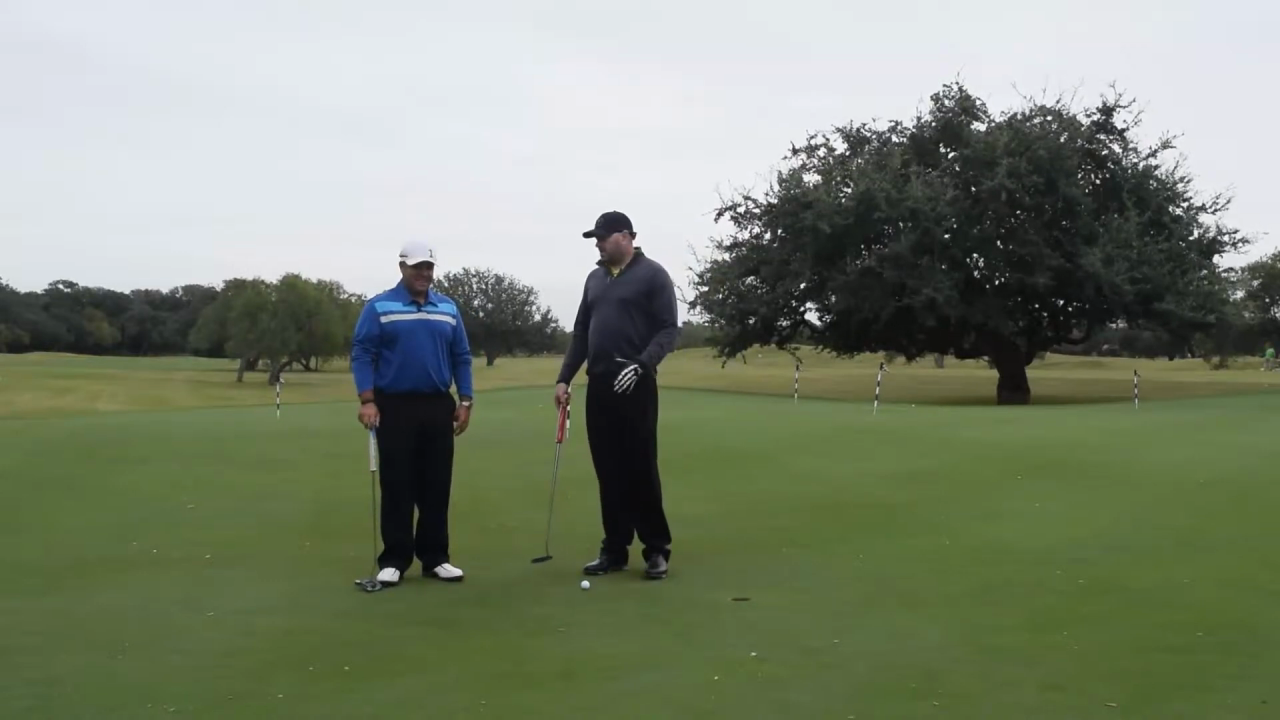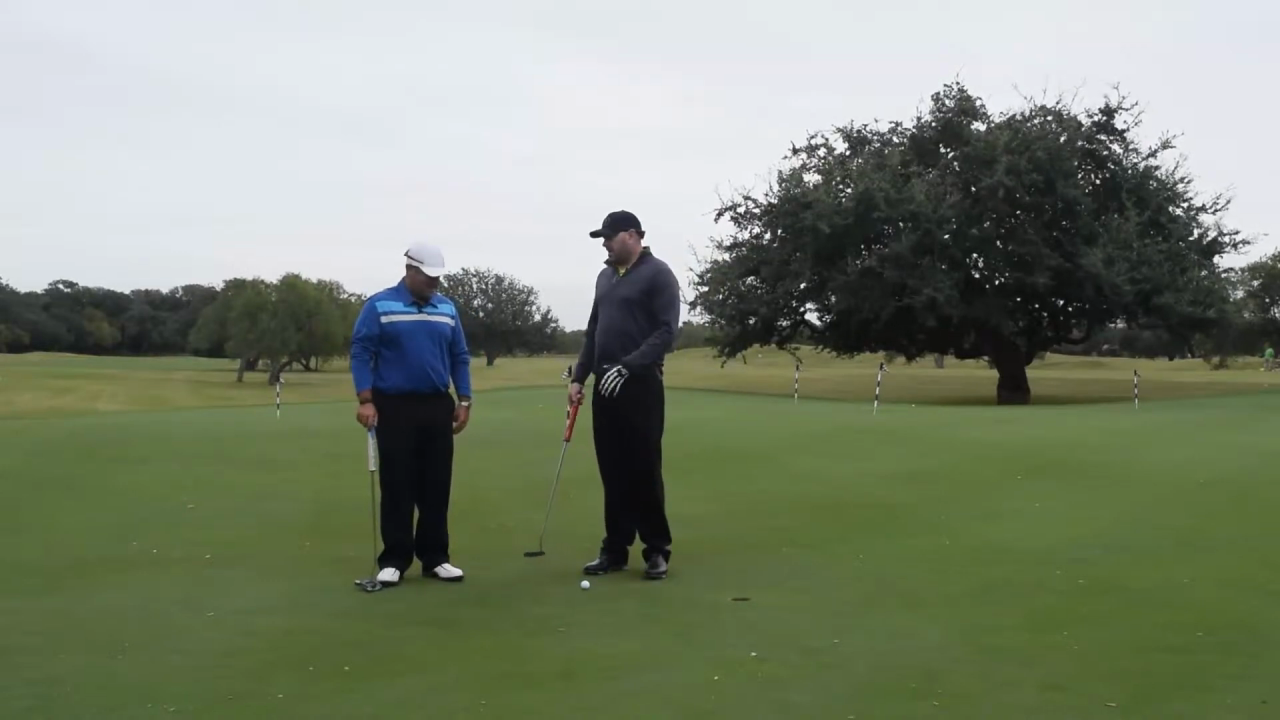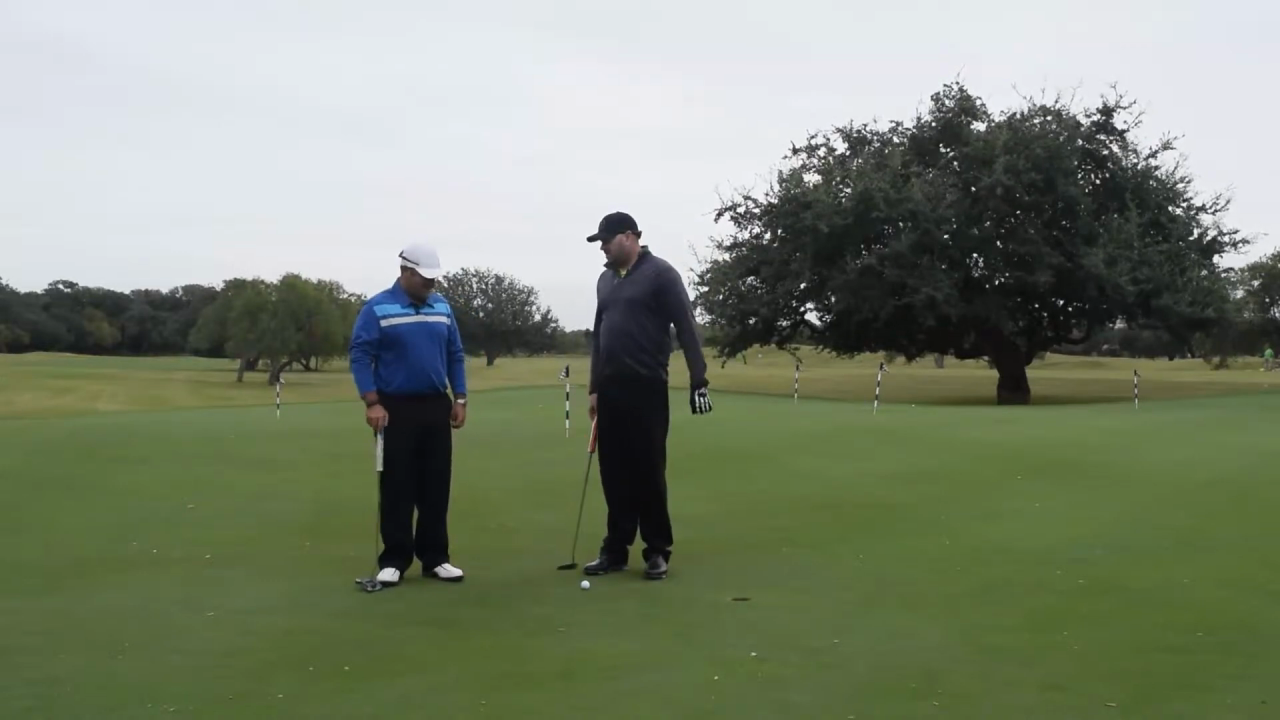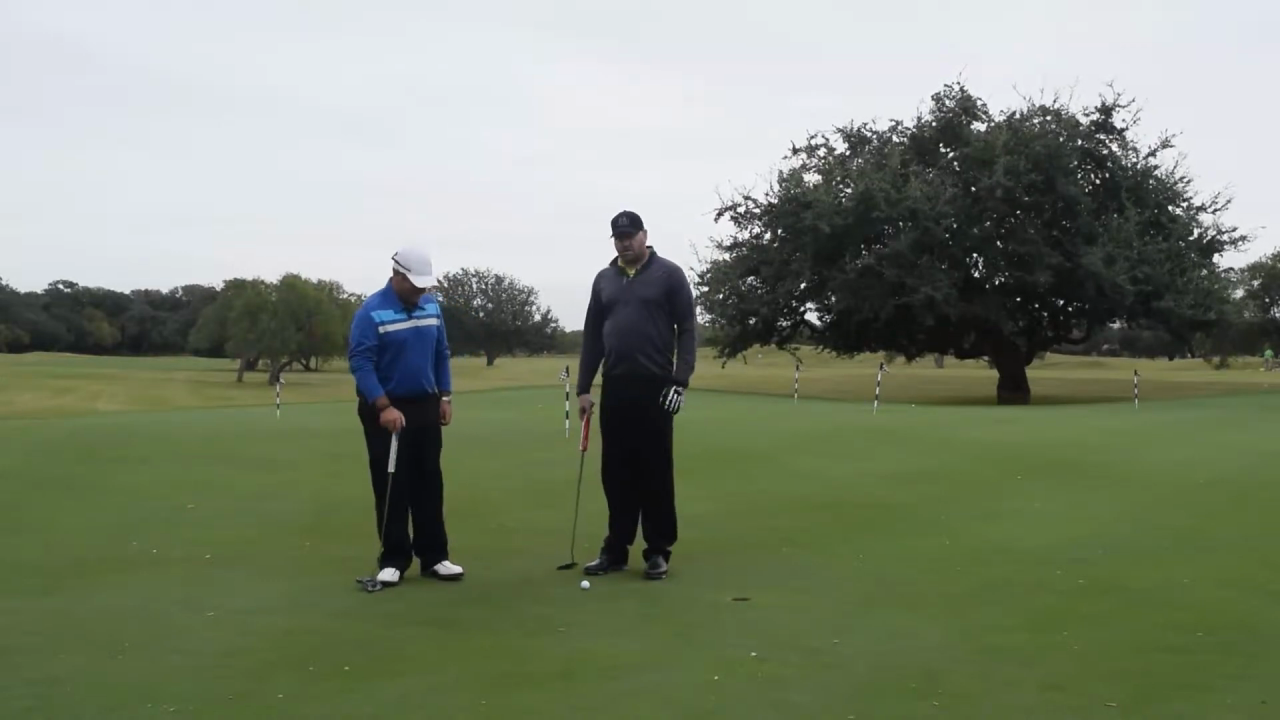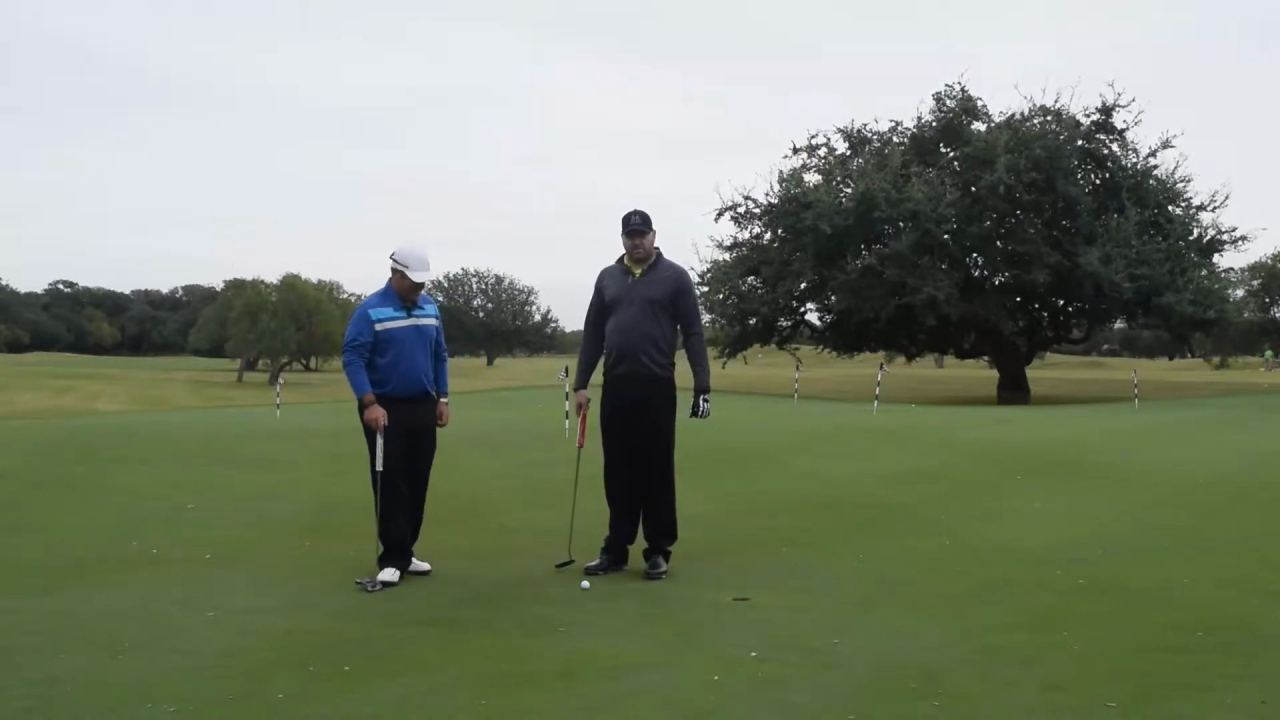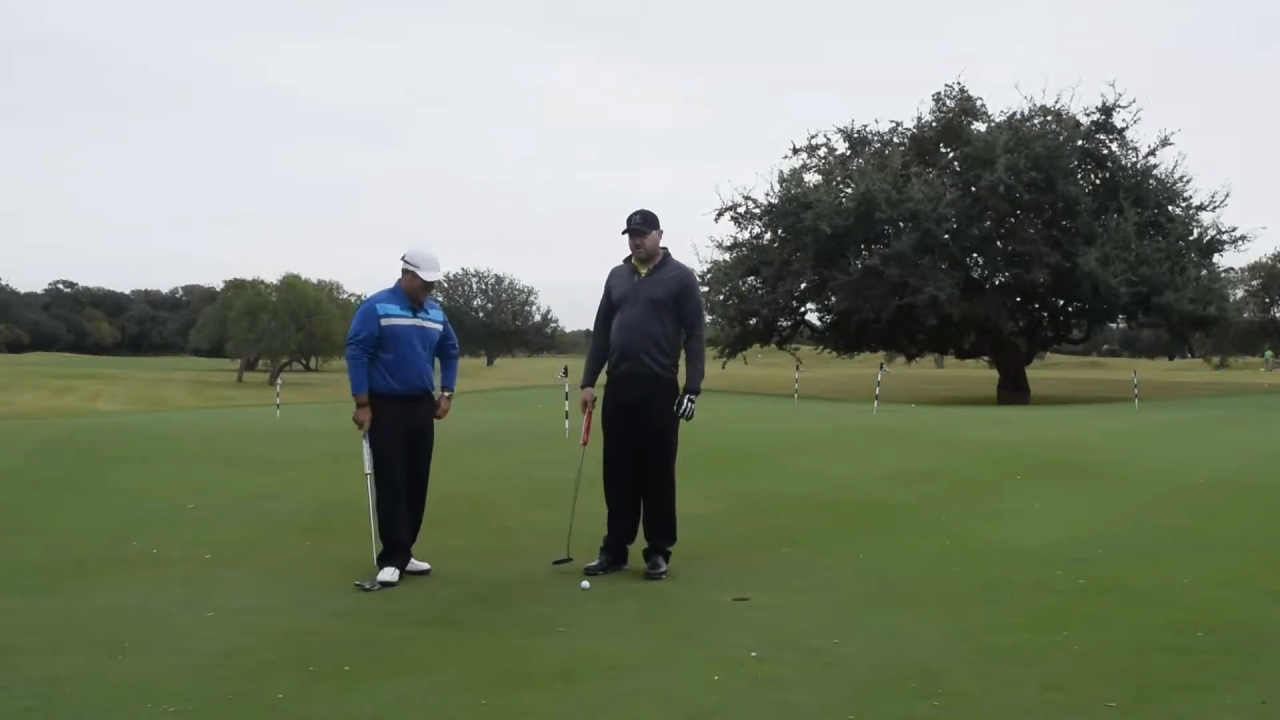
dt=0.4s
person 1, frame 1
left shoulder: (652, 275)
right shoulder: (595, 278)
left elbow: (668, 329)
right elbow: (581, 332)
left wrist: (642, 365)
right wrist: (564, 377)
left hip: (636, 387)
right hip: (599, 386)
left knee: (641, 469)
right knee: (608, 471)
left ankle: (657, 548)
right ankle: (615, 548)
person 1, frame 2
left shoulder: (658, 274)
right shoulder: (605, 276)
left elbow: (665, 333)
left wrist: (627, 367)
right wrist: (578, 376)
left hip: (641, 386)
right hip: (605, 388)
left knee: (644, 469)
right knee: (613, 471)
left ankle: (657, 549)
right ankle: (615, 548)
person 1, frame 3
left shoulder: (660, 273)
right shoulder: (606, 278)
left elbow: (686, 328)
left wrist: (698, 381)
right wrist: (594, 387)
left hip: (647, 387)
right hip: (611, 388)
left knee: (648, 470)
right knee: (614, 472)
left ankle: (657, 550)
right ankle: (616, 548)
person 1, frame 4
left shoulder: (668, 274)
right shoulder: (604, 279)
left elbow: (687, 329)
right elbow: (592, 336)
left wrist: (680, 380)
right wrist: (584, 387)
left hip: (654, 387)
right hip: (614, 387)
left knee: (655, 470)
right knee: (616, 471)
left ankle: (658, 550)
right ankle: (616, 548)
person 1, frame 5
left shoulder: (674, 277)
right shoulder: (607, 277)
left elbow: (693, 333)
right elbow: (593, 333)
left wrist: (702, 386)
right wrist: (581, 383)
left hip: (656, 386)
right hip: (615, 386)
left knee: (656, 470)
right knee: (618, 471)
left ankle: (658, 550)
right ankle: (616, 548)
person 1, frame 6
left shoulder: (680, 277)
right shoulder: (617, 276)
left elbow: (695, 335)
right elbow: (602, 331)
left wrist: (692, 388)
right wrist: (588, 381)
left hip: (659, 387)
right hip: (618, 386)
left knee: (657, 471)
right knee: (617, 470)
left ankle: (658, 551)
right ankle: (615, 549)
person 2, frame 1
left shoulder: (448, 308)
right shoulder: (378, 307)
left elbow: (462, 357)
right elbow: (362, 355)
left wrist: (465, 401)
right wrist: (367, 400)
left hip: (437, 406)
right hip: (394, 407)
left knee: (436, 486)
right knee: (397, 486)
left ankle: (435, 557)
right ankle: (394, 560)
person 2, frame 2
left shoulder: (447, 309)
right shoulder: (379, 305)
left elbow: (459, 357)
right elbow: (360, 353)
left wrist: (464, 400)
right wrist: (365, 400)
left hip: (437, 406)
right hip: (394, 407)
left knee: (436, 486)
right knee: (397, 486)
left ankle: (435, 557)
right ankle: (394, 560)
person 2, frame 3
left shoulder: (442, 307)
right shoulder: (378, 308)
left elbow: (455, 355)
right elbow: (360, 357)
left wrist: (460, 398)
right wrist: (372, 403)
left hip: (435, 406)
right hip: (394, 408)
left knee: (436, 486)
right knee: (397, 487)
left ankle: (435, 557)
right ankle: (394, 560)
person 2, frame 4
left shoulder: (431, 306)
right shoulder: (371, 312)
left elbow: (441, 353)
right elbow: (360, 363)
left wrist: (445, 396)
right wrist: (384, 407)
left hip: (424, 406)
right hip: (385, 410)
left knee: (429, 483)
right knee: (391, 486)
left ankle: (434, 556)
right ankle: (394, 559)
person 2, frame 5
left shoulder: (430, 307)
right shoulder: (370, 311)
left elbow: (439, 355)
right elbow: (353, 359)
left wrist: (442, 398)
right wrist: (370, 403)
left hip: (423, 407)
right hip: (384, 409)
left knee: (417, 484)
right knee: (390, 485)
left ankle: (405, 551)
right ankle: (394, 558)
person 2, frame 6
left shoulder: (435, 312)
right shoulder: (376, 307)
left elbow: (450, 352)
right elbow: (356, 354)
left wrist: (447, 394)
right wrist: (362, 404)
left hip: (422, 407)
right hip: (385, 407)
left knee: (416, 483)
right knee: (390, 483)
left ankle: (404, 552)
right ankle: (391, 558)
